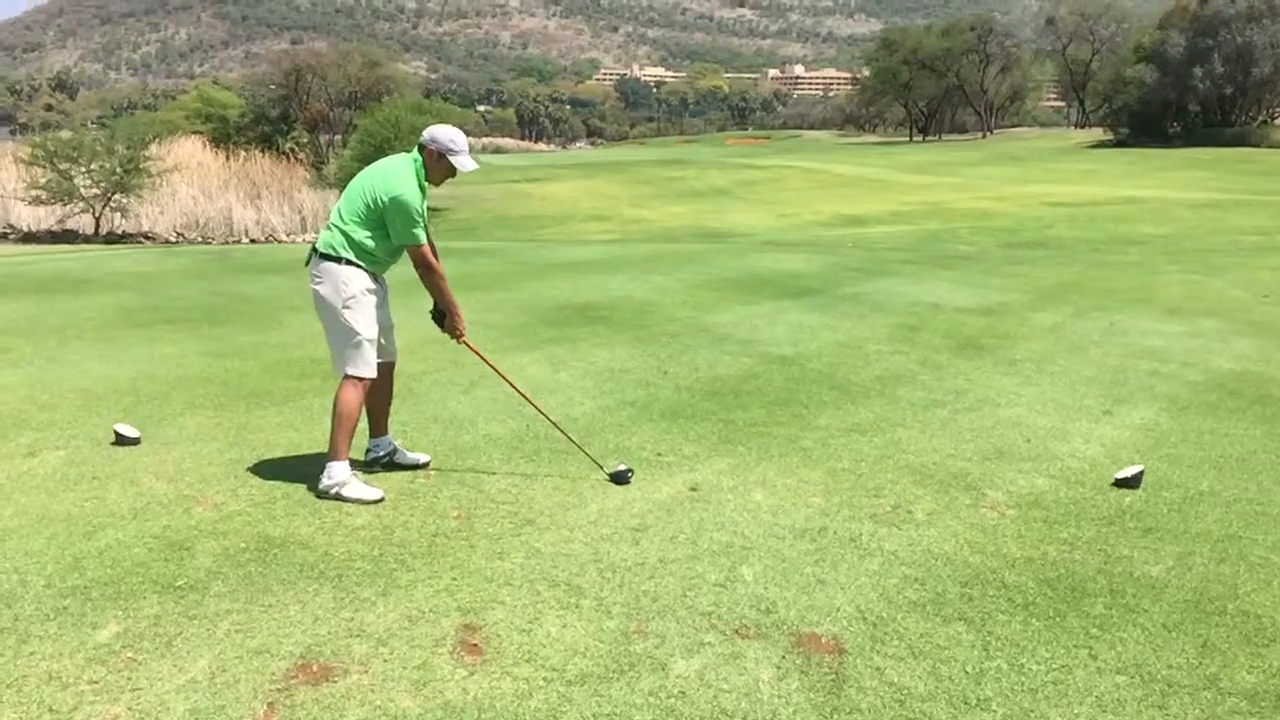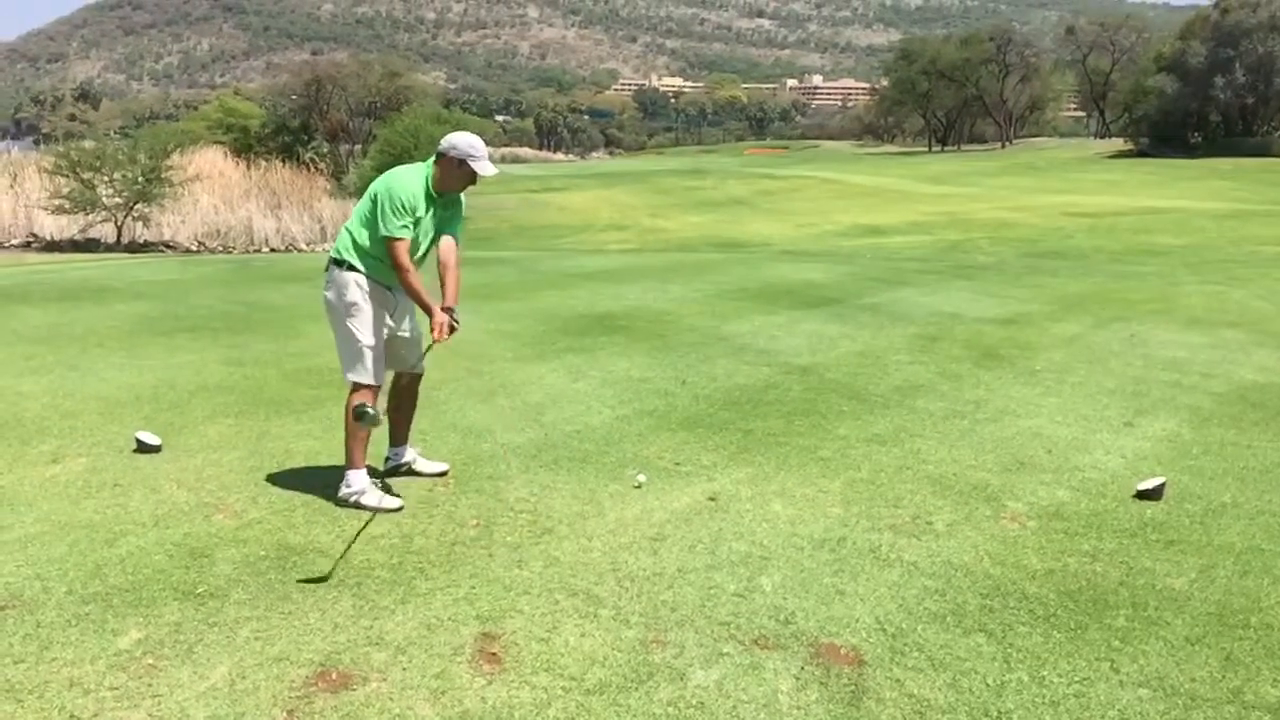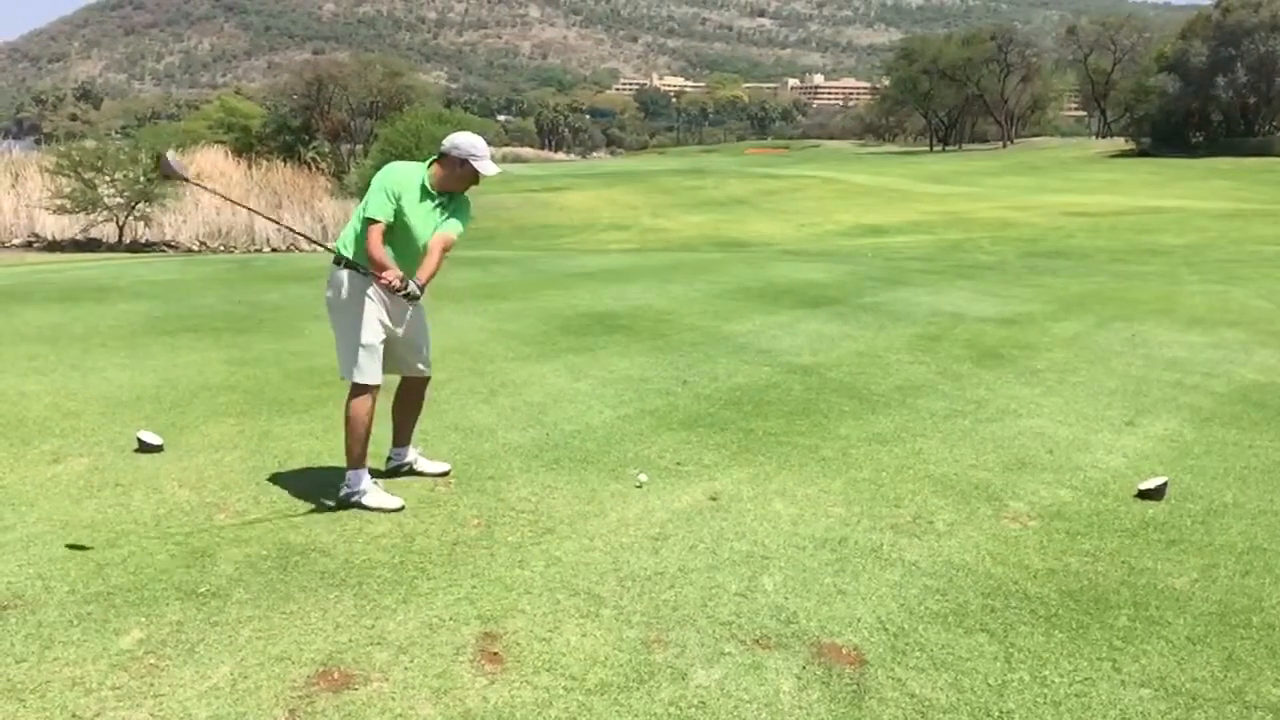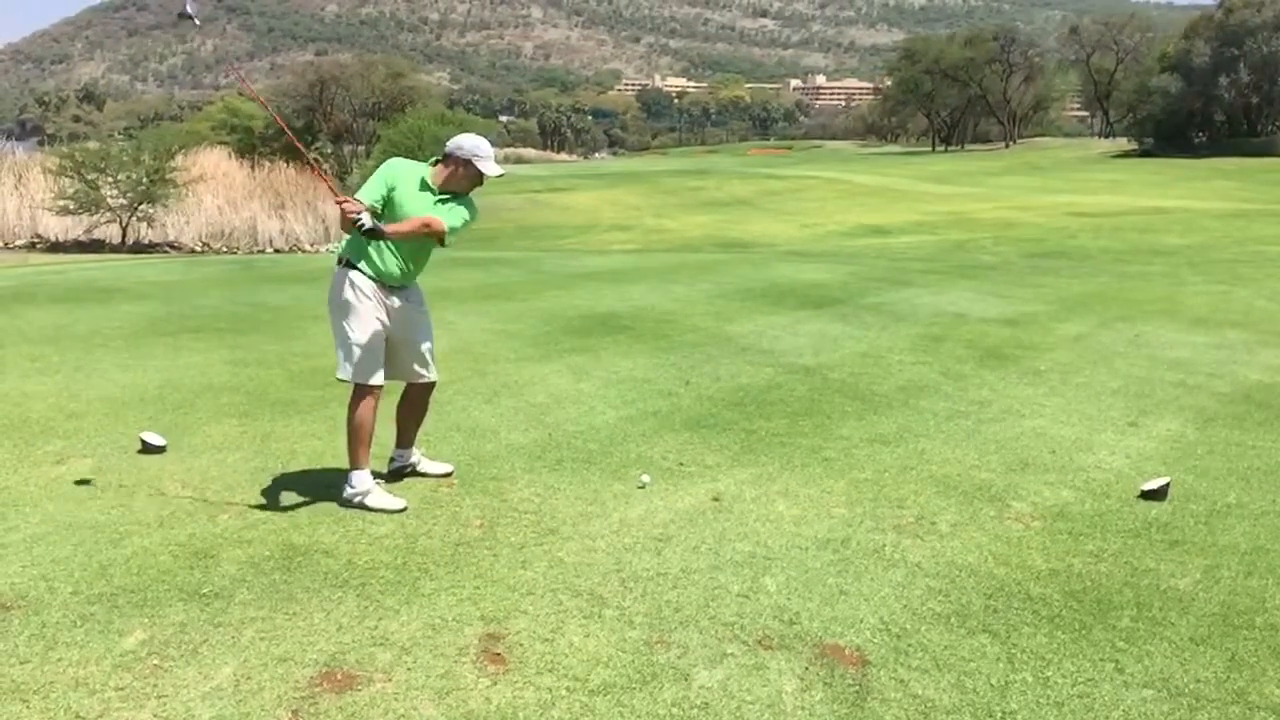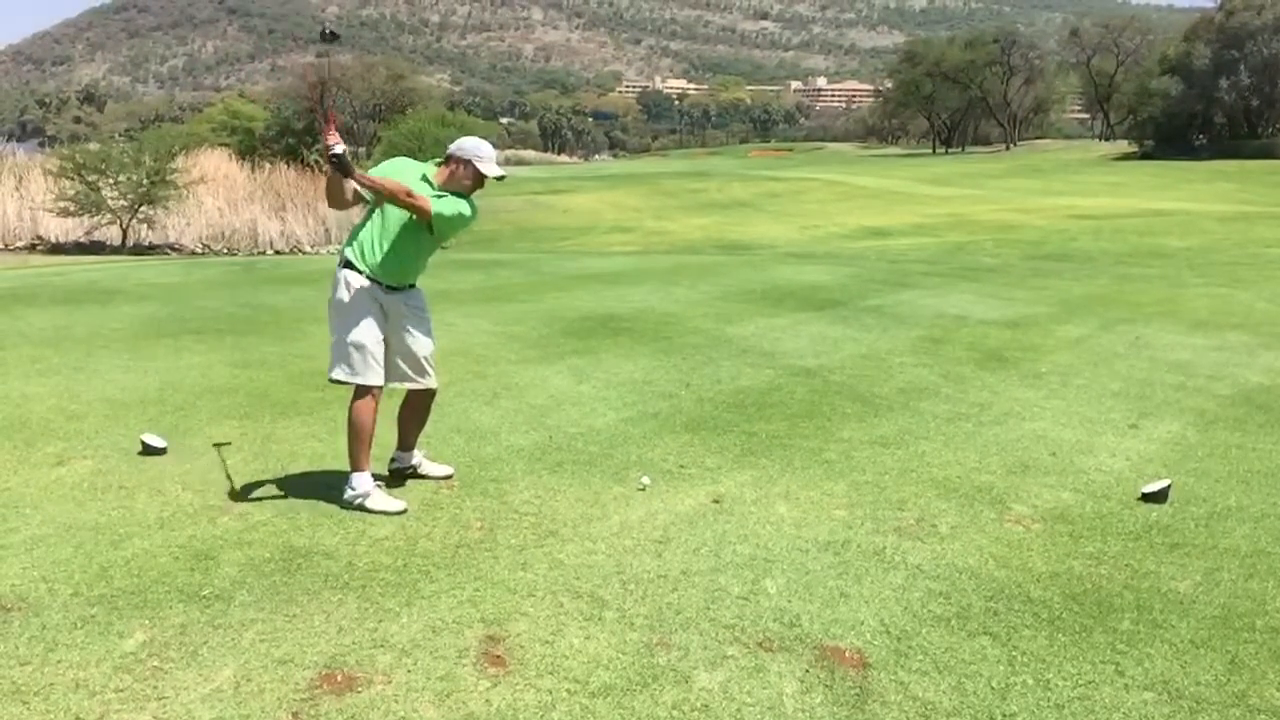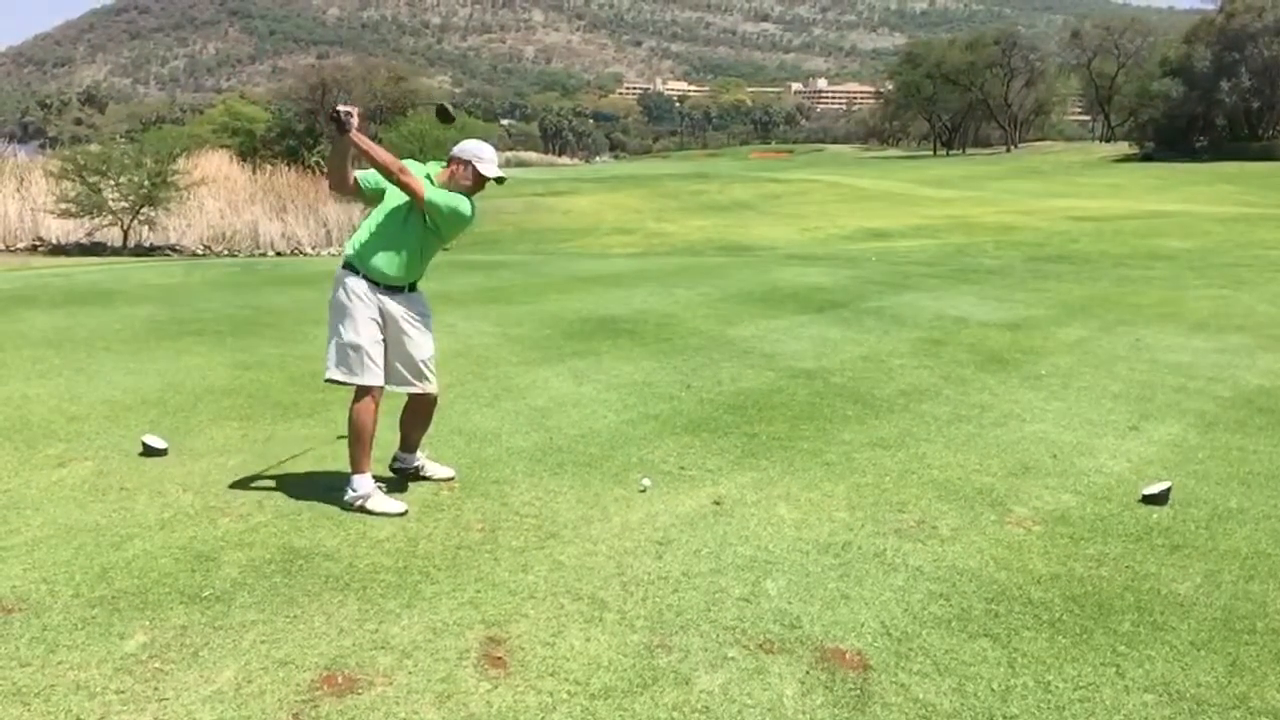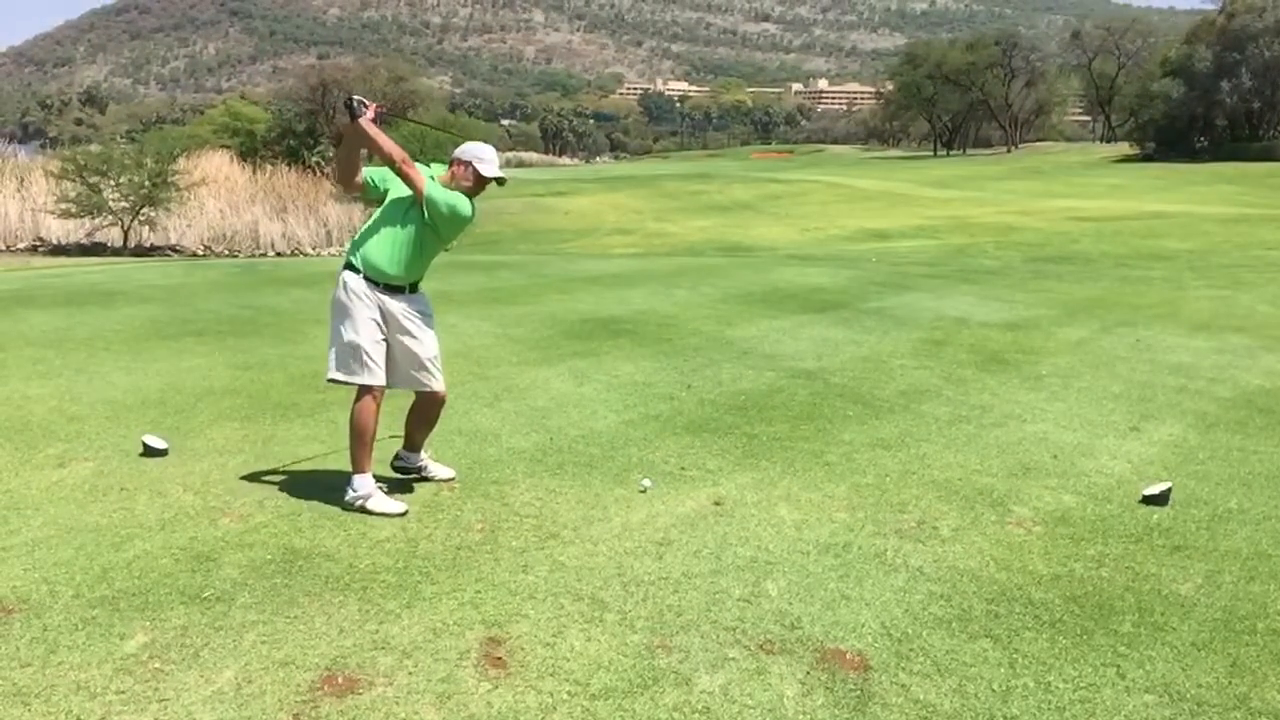
dt=0.7s
person 1, frame 1
left shoulder: (410, 173)
right shoulder: (402, 190)
left elbow: (427, 245)
right elbow: (424, 262)
left wrist: (441, 304)
right wrist: (452, 310)
left hip: (364, 273)
right hip: (343, 274)
left knee: (383, 361)
right knee: (359, 372)
left ankle: (380, 447)
right ankle: (335, 473)
person 1, frame 2
left shoulder: (452, 201)
right shoulder: (402, 186)
left elbow: (448, 255)
right elbow: (399, 259)
left wrist: (449, 309)
right wrist: (432, 310)
left hip: (392, 286)
right hip: (356, 282)
left knee: (410, 370)
right knee: (367, 379)
left ankle: (399, 455)
right ankle: (354, 481)
person 1, frame 3
left shoulder: (458, 206)
right shoulder: (396, 176)
left elbow: (439, 247)
right elbow: (371, 238)
left wrist: (416, 283)
right wrist: (387, 269)
left hip: (402, 291)
right hip: (358, 282)
left knee: (417, 373)
right knee: (366, 381)
left ankle: (401, 456)
right ankle: (355, 481)
person 1, frame 4
left shoulder: (462, 207)
right shoulder: (397, 170)
left elbow: (425, 226)
right elbow: (350, 219)
left wrist: (380, 229)
right wrist: (353, 216)
left hip: (404, 290)
right hip: (360, 281)
left knee: (423, 378)
right knee: (368, 382)
left ankle: (404, 457)
right ankle: (358, 482)
person 1, frame 5
left shoulder: (462, 209)
right shoulder: (401, 166)
left elbow: (407, 199)
right elbow: (338, 200)
left wrist: (352, 171)
right wrist: (336, 167)
left hip: (404, 295)
right hip: (358, 284)
left knee: (425, 384)
right knee: (369, 385)
left ankle: (405, 458)
right ankle: (359, 484)
person 1, frame 6
left shoulder: (461, 208)
right shoulder: (414, 168)
left elbow: (401, 178)
right elbow: (341, 185)
left wrist: (354, 134)
right wrist: (342, 140)
left hip: (404, 297)
right hip: (359, 286)
left knee: (426, 391)
right knee: (369, 387)
left ankle: (408, 458)
right ankle: (360, 486)
person 1, frame 7
left shoulder: (460, 209)
right shoulder: (416, 173)
left elbow: (401, 164)
right elbow: (348, 181)
left wrist: (365, 124)
right wrist: (352, 134)
left hip: (405, 298)
right hip: (361, 288)
left knee: (433, 391)
right knee: (371, 387)
left ankle: (410, 457)
right ankle: (360, 486)
